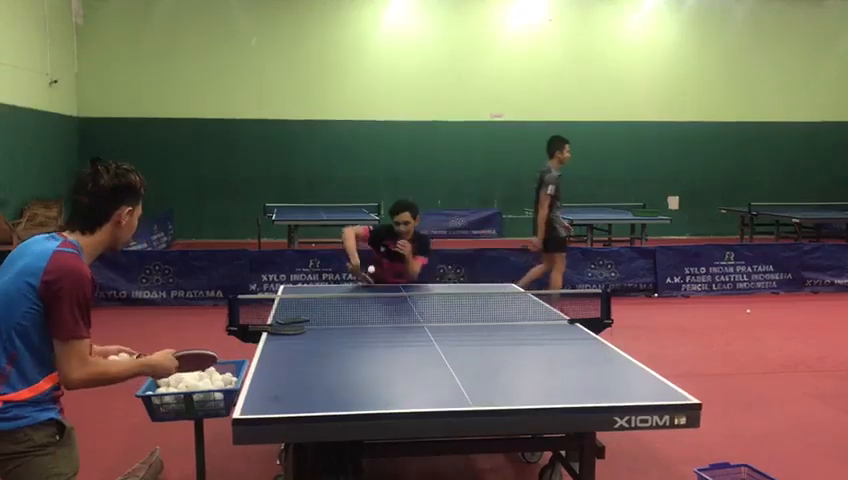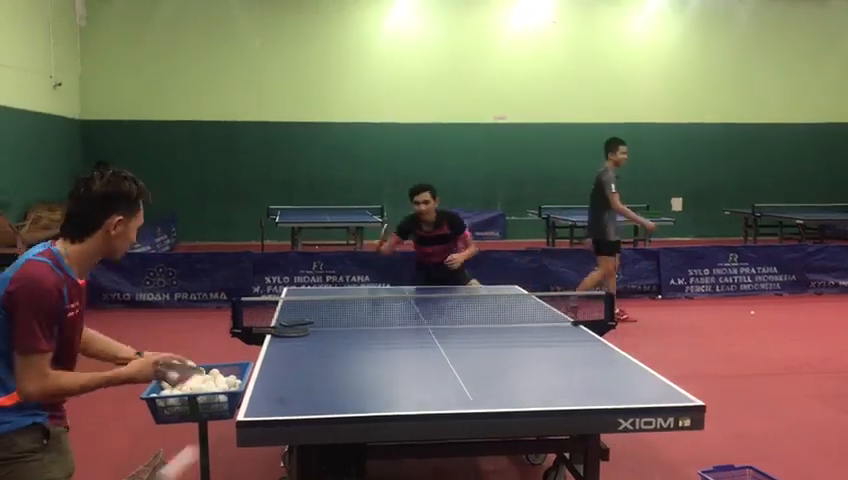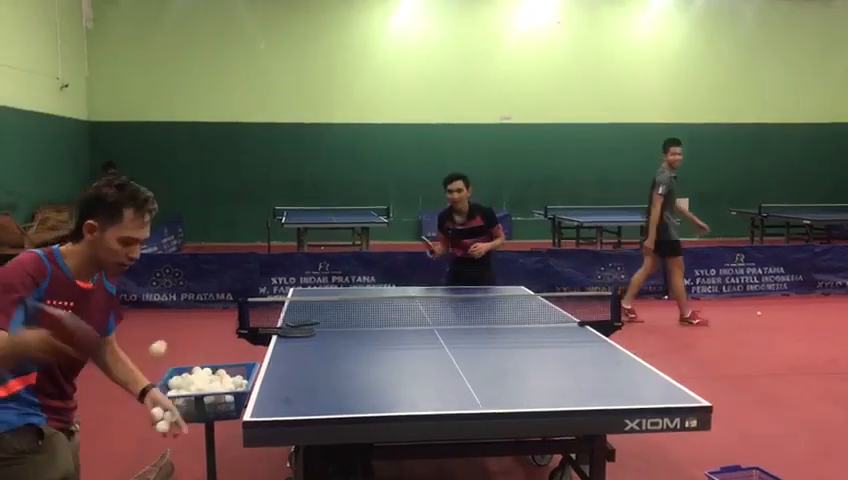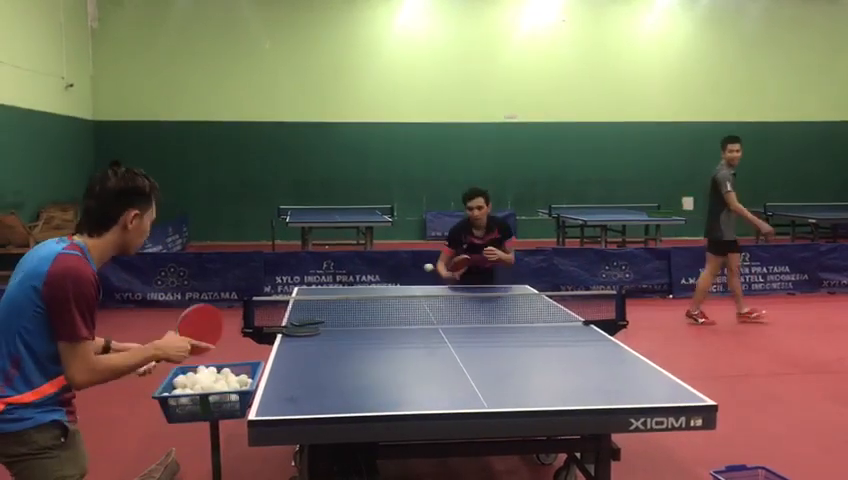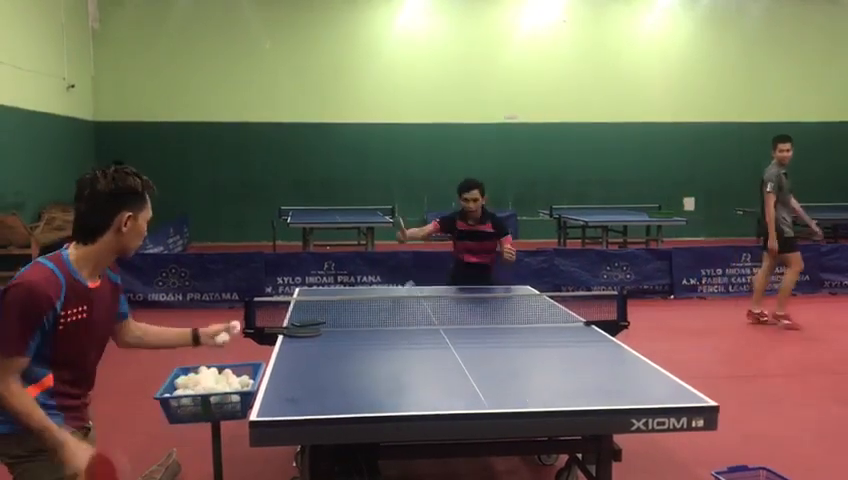
dt=0.5s
person 1, frame 1
left shoulder: (40, 246)
right shoulder: (70, 270)
right elbow: (75, 373)
left wrist: (91, 351)
right wrist: (148, 365)
right hip: (27, 426)
person 1, frame 2
left shoulder: (72, 268)
right shoulder: (39, 281)
right elbow: (33, 385)
left wrist: (138, 357)
right wrist: (123, 375)
left hip: (41, 425)
person 1, frame 3
left shoulder: (104, 281)
right shoulder: (27, 273)
left elbow: (106, 350)
left wrist: (147, 392)
right wrist: (29, 343)
left hip: (57, 421)
person 1, frame 4
left shoulder: (56, 251)
right shoulder: (73, 272)
right elbow: (81, 373)
left wrist: (106, 347)
right wrist: (155, 351)
left hip: (32, 414)
right hip: (33, 422)
person 1, frame 5
left shoulder: (105, 276)
right shoulder: (36, 287)
left elbow: (126, 333)
left wrist: (197, 336)
right wrist: (63, 443)
left hip: (66, 420)
right hip: (35, 431)
person 2, frame 1
left shoulder: (547, 173)
right shoulder: (551, 176)
right elbow: (543, 208)
left wrist: (561, 222)
right wrist: (539, 236)
left hip: (548, 227)
right hip: (552, 229)
left knee: (547, 266)
right knee: (559, 268)
person 2, frame 2
left shoulder: (606, 174)
right shoulder: (608, 176)
right elbow: (617, 206)
right wrist: (642, 222)
left hip: (605, 230)
right hip: (604, 230)
left knee: (610, 271)
right knee: (604, 271)
left ankle: (613, 310)
person 2, frame 3
left shoulder: (669, 176)
right shoulder: (663, 177)
left elbow: (674, 205)
right elbow: (656, 209)
left wrist: (696, 220)
right wrist: (651, 237)
left hip: (661, 232)
right hip: (665, 232)
left knee: (647, 269)
right knee: (677, 271)
left ankle: (627, 305)
right ankle: (685, 314)
person 2, frame 4
left shoulder: (727, 172)
right shoulder: (723, 174)
right elbow: (734, 205)
right wrist: (759, 224)
left hip: (726, 231)
right hip: (720, 232)
left knee: (734, 269)
right knee: (711, 271)
left ankle: (742, 310)
right ankle: (694, 310)
person 2, frame 5
left shoulder: (782, 173)
right shoulder: (772, 174)
left elbow: (791, 202)
right elbow: (769, 207)
left wrist: (810, 223)
right wrist: (772, 237)
left hip: (781, 229)
right hip: (778, 231)
left knee: (767, 268)
right knee: (796, 267)
left ankle: (755, 310)
right ankle: (780, 312)
